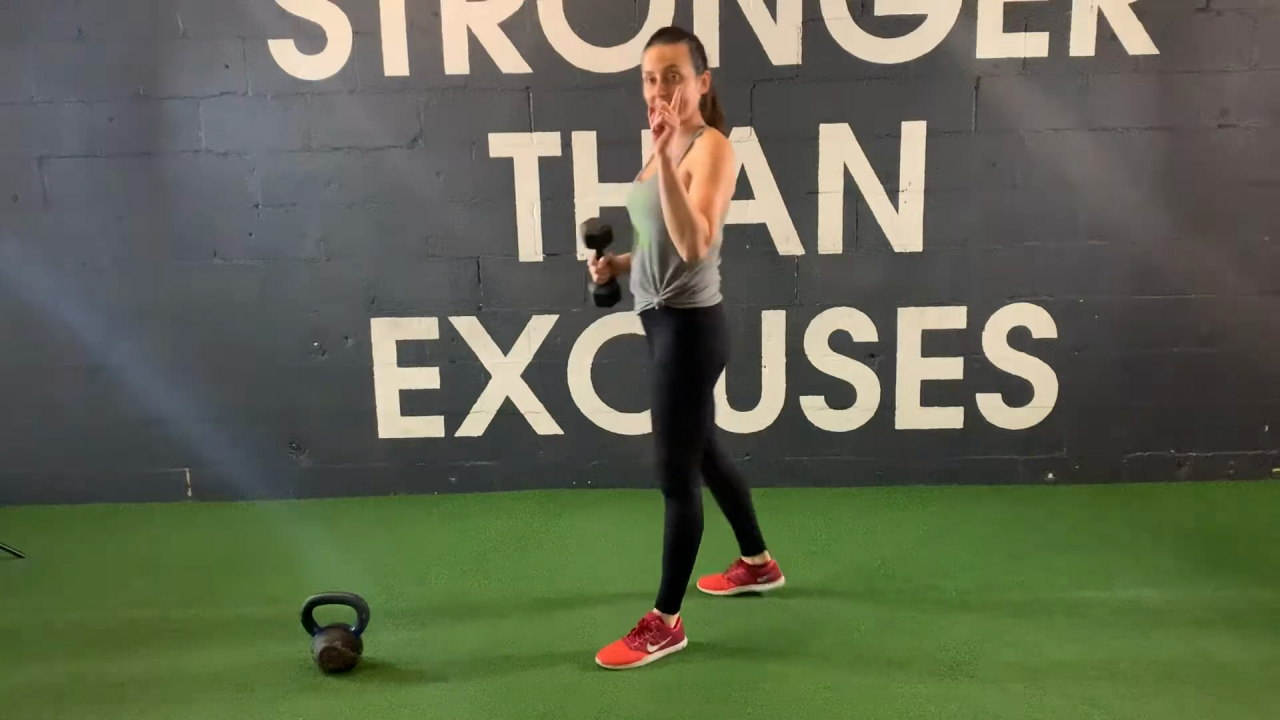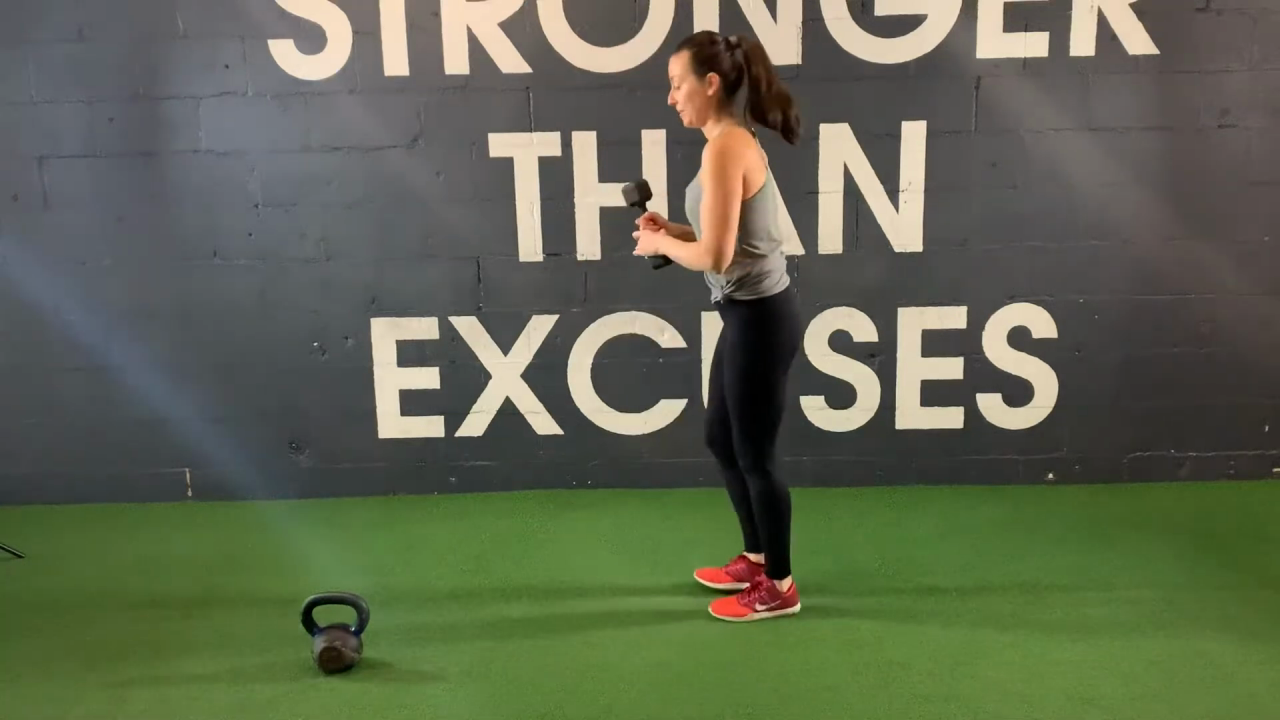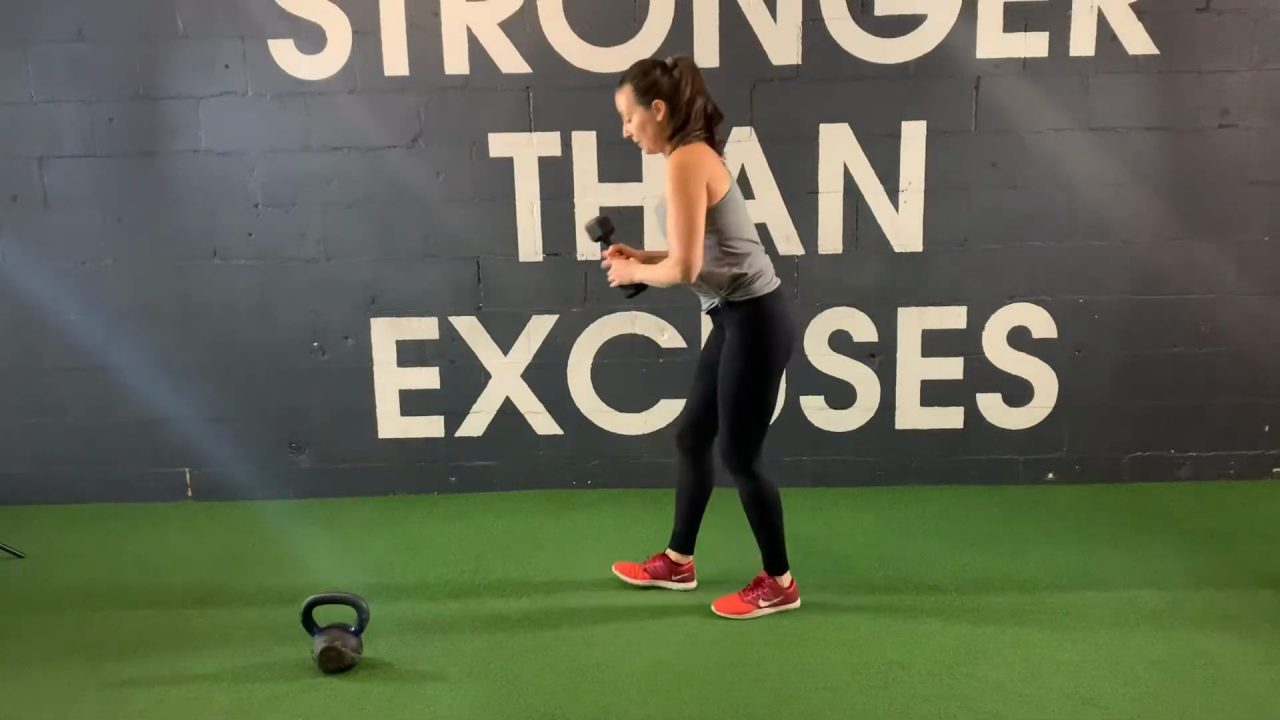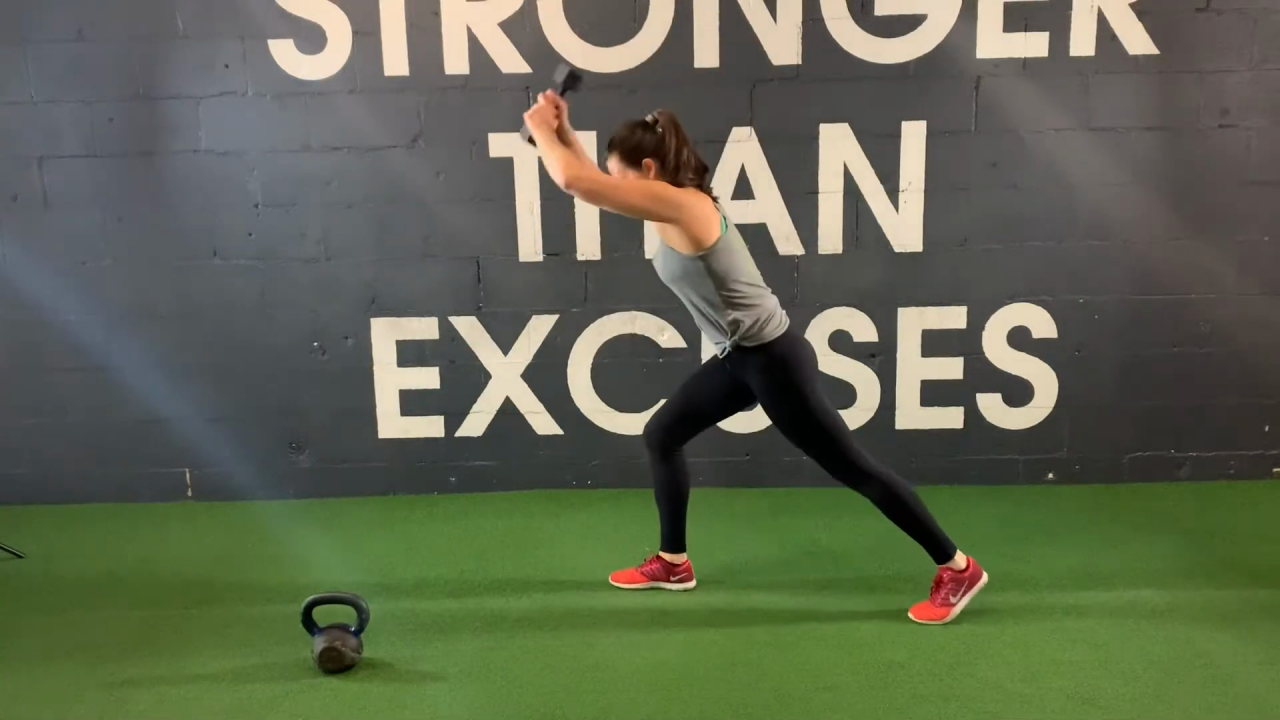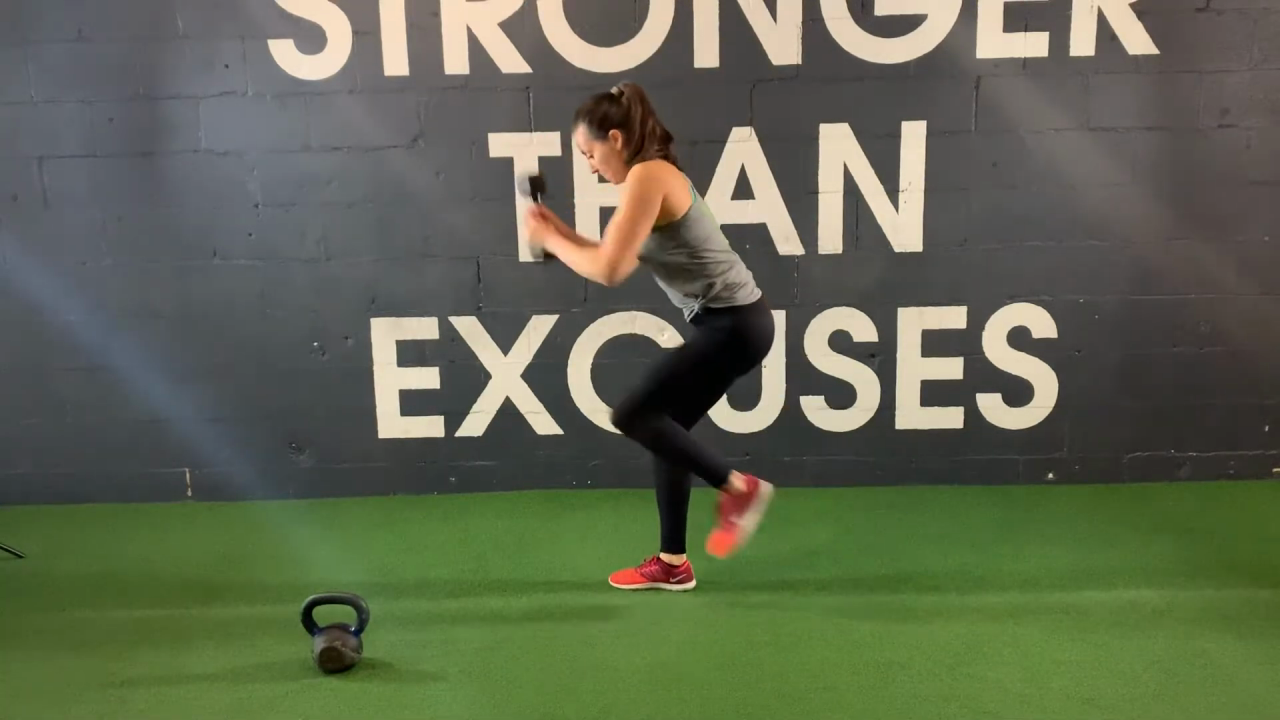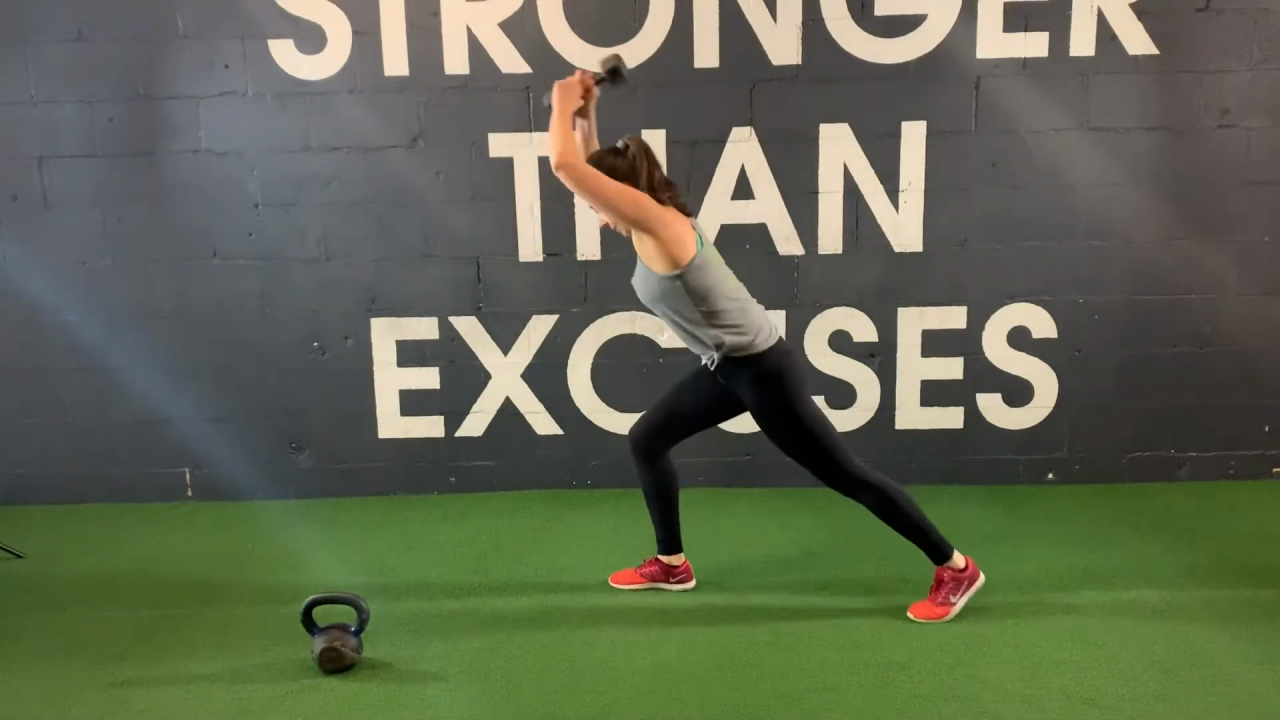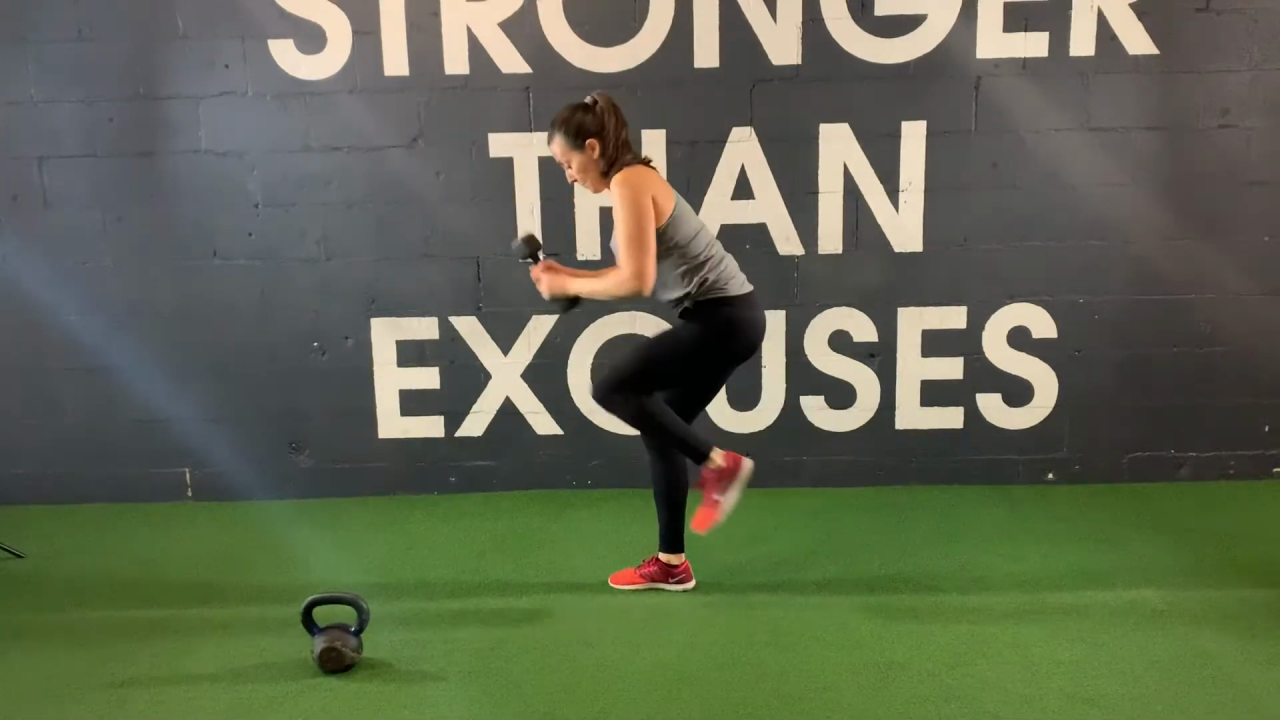
dt=0.7s
person 1, frame 1
left shoulder: (712, 147)
right shoulder: (664, 149)
left elbow: (694, 246)
left wrist: (664, 159)
right wrist: (621, 262)
left hip: (690, 327)
right hip: (664, 323)
left knee: (675, 476)
right knee: (702, 456)
left ankle: (665, 620)
right ankle: (758, 561)
person 1, frame 2
left shoulder: (726, 149)
right shoulder: (731, 143)
left elbow: (716, 256)
left wrist: (661, 244)
right wrist: (674, 231)
left hip: (758, 317)
right hip: (750, 313)
left knee: (755, 456)
right knee: (722, 441)
left ankle: (778, 588)
right ankle: (755, 558)
person 1, frame 3
left shoulder: (686, 164)
right shoulder: (692, 158)
left elbow: (684, 270)
left wrist: (637, 274)
right wrist: (639, 256)
left hip: (756, 320)
right hip: (736, 319)
left knee: (740, 456)
right knee: (692, 437)
left ankle: (778, 583)
right ankle: (677, 562)
person 1, frame 4
left shoulder: (677, 203)
right shoulder: (679, 202)
left elbow: (573, 182)
right elbow: (593, 182)
left wrist: (540, 131)
right wrist: (560, 131)
left hip: (773, 358)
right hip: (740, 356)
left knee: (851, 466)
right knee: (660, 435)
left ankle: (957, 568)
right ankle: (672, 562)
person 1, frame 5
left shoulder: (646, 177)
right shoulder: (650, 175)
left elbow: (608, 270)
right elbow: (624, 259)
left wrist: (554, 242)
right wrist: (562, 233)
left hip: (737, 324)
right hip: (722, 322)
left knee: (632, 415)
right knee: (659, 428)
left ankle: (736, 487)
right ankle: (672, 563)
person 1, frame 6
left shoulder: (655, 221)
right shoulder: (657, 218)
left elbow: (565, 166)
right elbow: (588, 174)
left wrist: (562, 108)
right wrist: (583, 113)
left hip: (762, 369)
right hip: (731, 365)
left knee: (843, 474)
right knee: (646, 439)
left ankle: (956, 570)
right ankle: (670, 564)
person 1, frame 7
left shoulder: (631, 184)
right shoulder: (628, 182)
left elbow: (634, 282)
right elbow: (625, 270)
left wrist: (569, 284)
right wrist: (561, 274)
left hip: (728, 317)
right hip: (710, 317)
left knee: (612, 388)
right knee: (656, 429)
left ankle: (718, 464)
right ankle: (671, 563)
